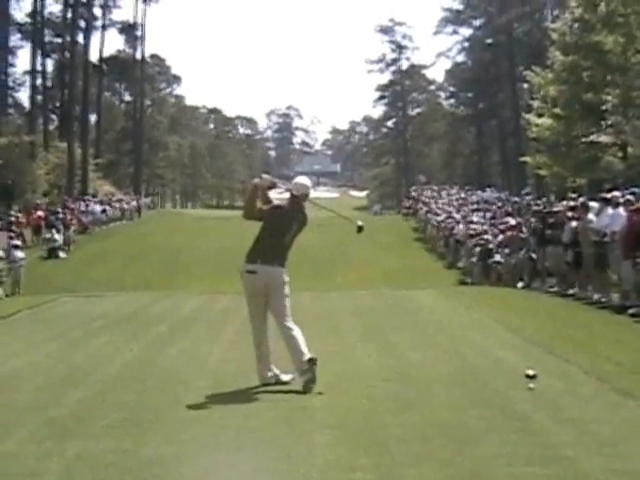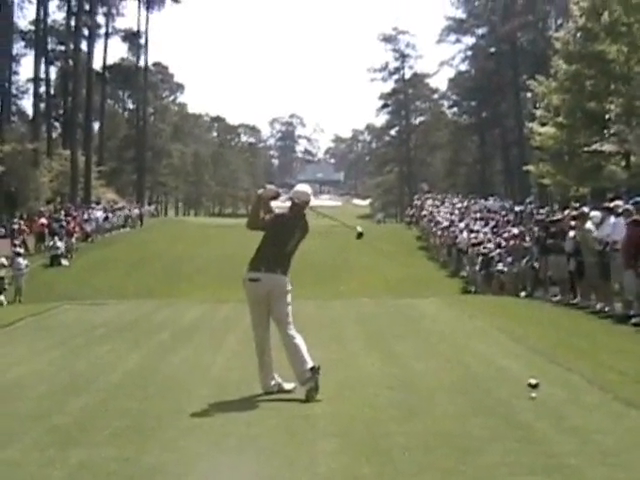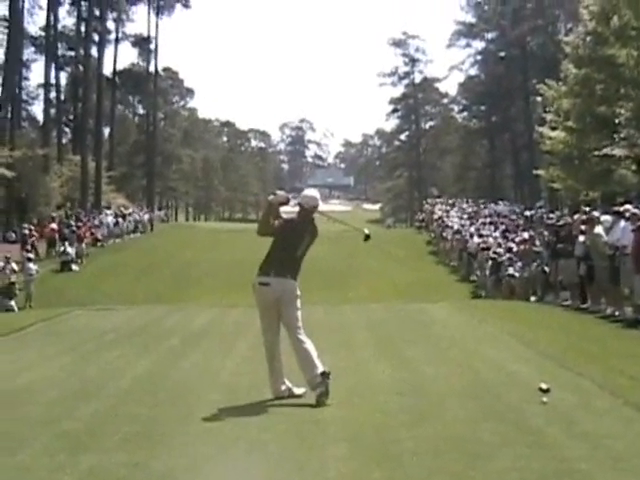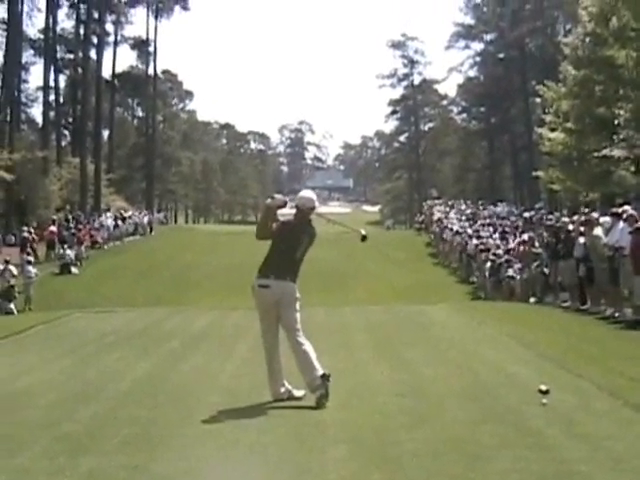
dt=0.3s
person 1, frame 1
left shoulder: (279, 210)
right shoulder: (302, 217)
left elbow: (248, 213)
left wrist: (256, 187)
right wrist: (263, 191)
left hip: (254, 270)
right hip: (276, 272)
left knee: (258, 325)
right knee: (285, 321)
left ankle: (267, 373)
right ankle: (305, 363)
person 1, frame 2
left shoulder: (282, 218)
right shoulder: (303, 225)
left elbow: (252, 224)
left wrist: (261, 197)
right wrist: (265, 202)
left hip: (257, 278)
right hip: (279, 280)
left knee: (261, 333)
right knee: (287, 330)
left ankle: (270, 381)
right ankle: (308, 372)
person 1, frame 3
left shoulder: (291, 223)
right shoulder: (312, 230)
left elbow: (262, 230)
left wrist: (272, 204)
right wrist: (275, 208)
left hip: (266, 282)
right hip: (288, 285)
left knee: (271, 338)
right knee: (297, 334)
left ankle: (280, 387)
right ankle: (318, 377)
person 1, frame 4
left shoulder: (288, 226)
right shoulder: (311, 232)
left elbow: (261, 234)
left wrist: (269, 207)
right wrist: (273, 212)
left hip: (266, 285)
right hip: (288, 287)
left knee: (270, 340)
right knee: (296, 337)
left ankle: (279, 389)
right ankle: (318, 380)
